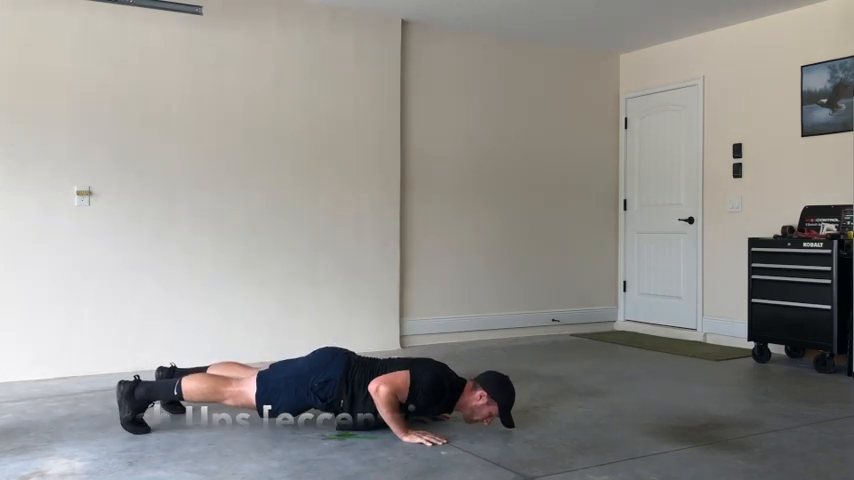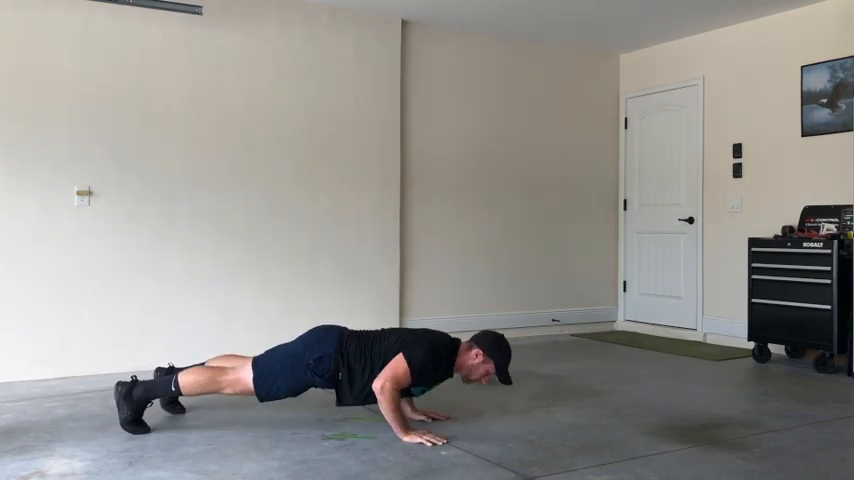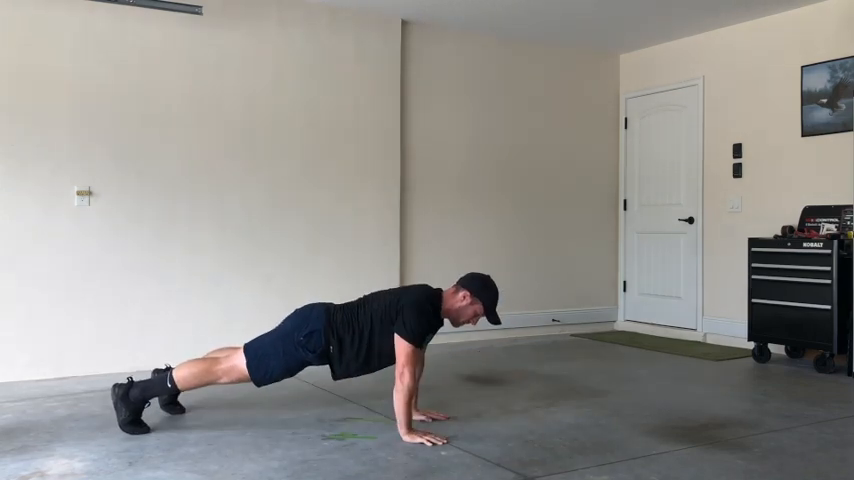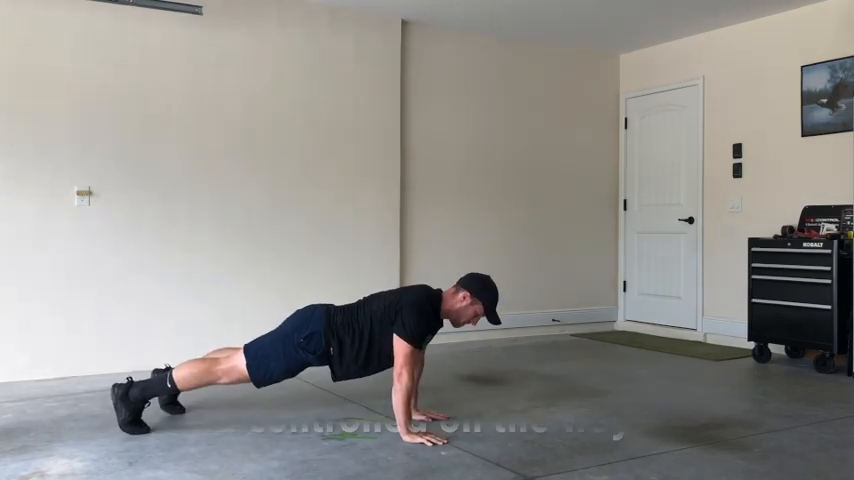
dt=0.5s
person 1, frame 1
left shoulder: (444, 383)
right shoulder: (437, 386)
right elbow: (380, 387)
left wrist: (418, 410)
right wrist: (405, 432)
left hip: (335, 369)
right hip: (328, 379)
left knee: (249, 377)
right knee: (235, 392)
left ankle: (172, 375)
right ankle: (139, 390)
person 1, frame 2
left shoulder: (442, 350)
right shoulder: (433, 353)
right elbow: (382, 386)
left wrist: (411, 408)
right wrist: (404, 432)
left hip: (330, 351)
right hip: (325, 356)
left knee: (246, 367)
right knee: (234, 380)
left ankle: (171, 375)
right ankle: (136, 392)
person 1, frame 3
left shoulder: (429, 306)
right shoulder: (420, 308)
left elbow: (415, 361)
right elbow: (405, 372)
left wrist: (415, 409)
right wrist: (406, 431)
left hip: (319, 330)
right hip: (315, 334)
left knee: (238, 359)
right knee: (229, 369)
left ankle: (167, 383)
right ankle: (135, 393)
person 1, frame 4
left shoulder: (430, 307)
right shoulder: (420, 308)
left elbow: (415, 359)
right elbow: (402, 371)
left wrist: (414, 408)
right wrist: (405, 429)
left hip: (321, 333)
right hip: (315, 335)
left knee: (239, 358)
right knee: (230, 369)
left ankle: (166, 381)
right ankle: (134, 392)
